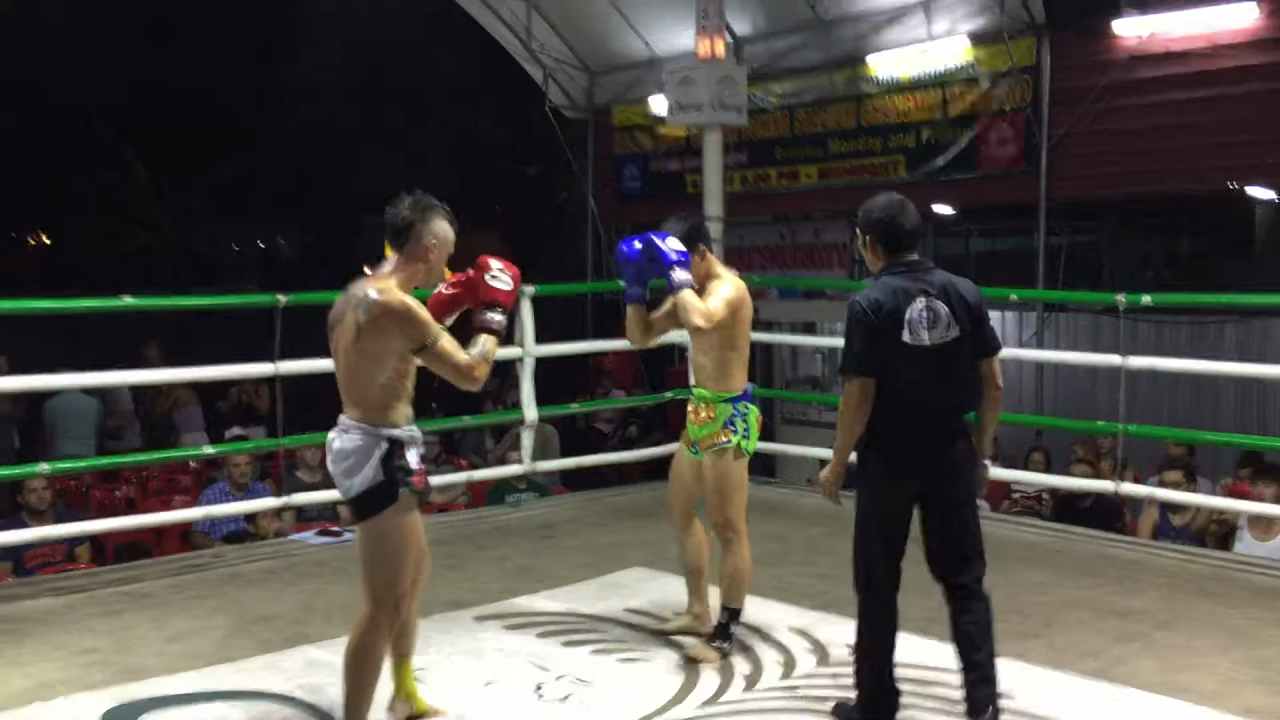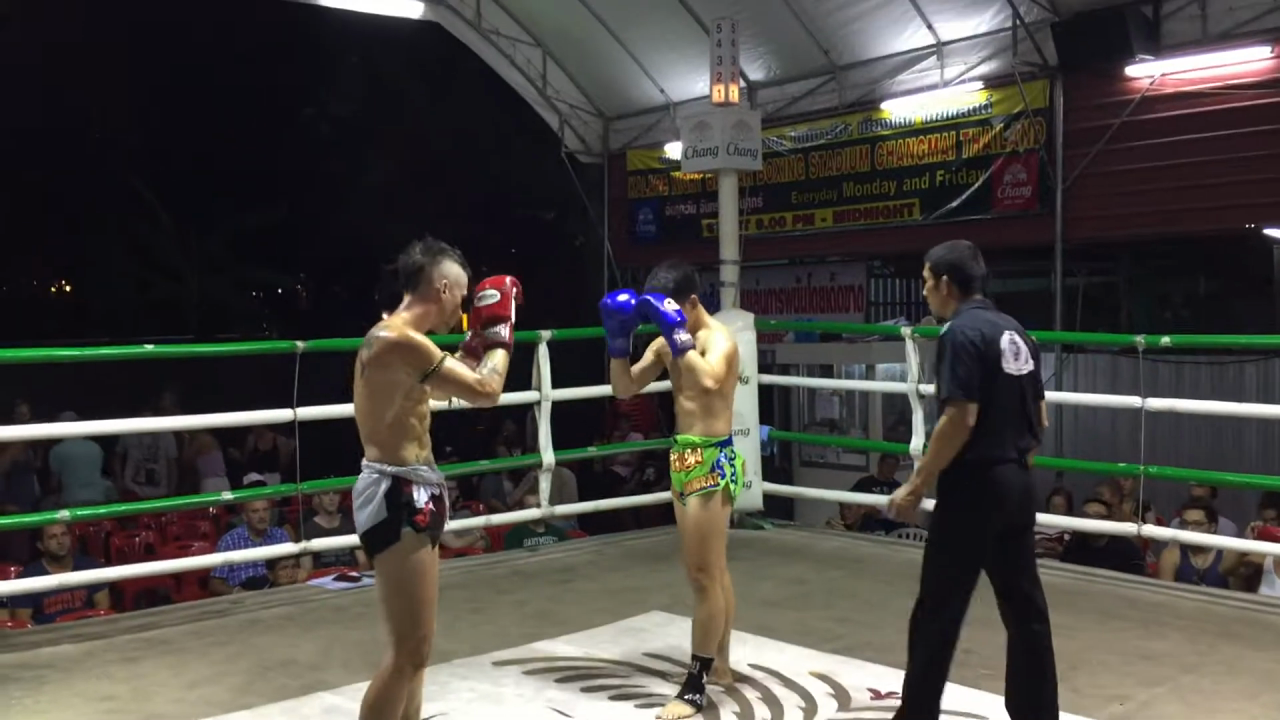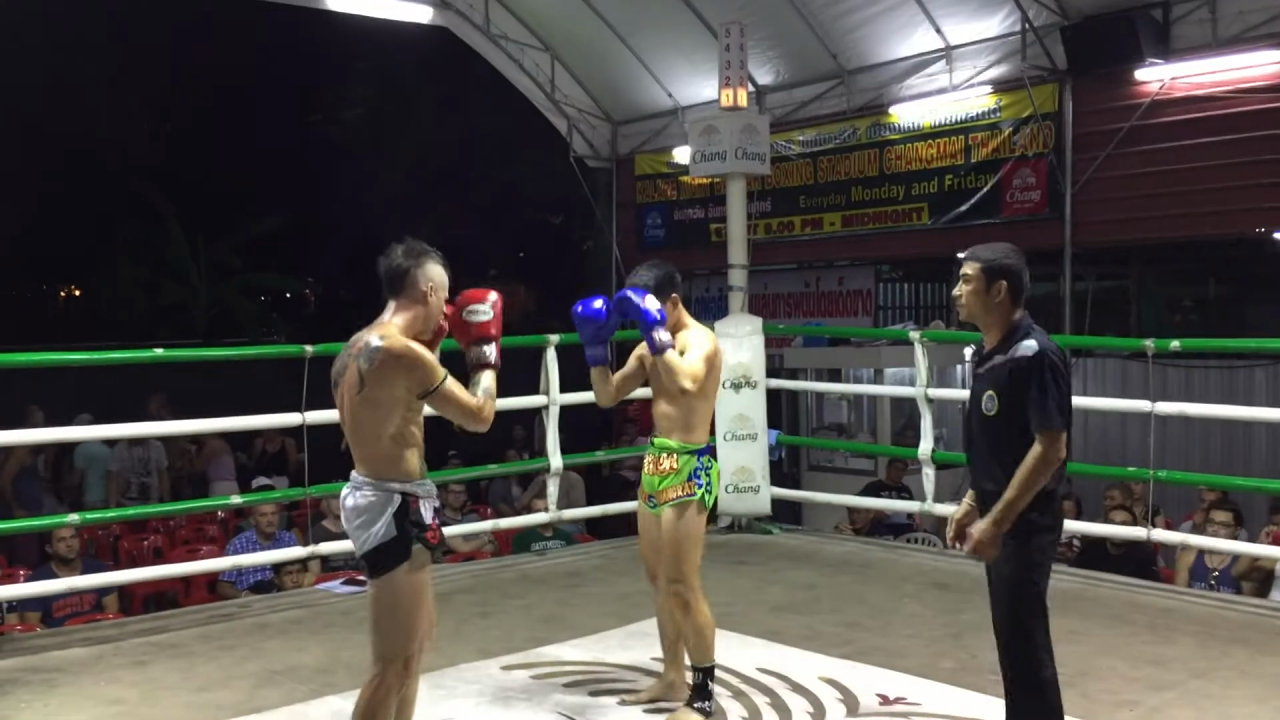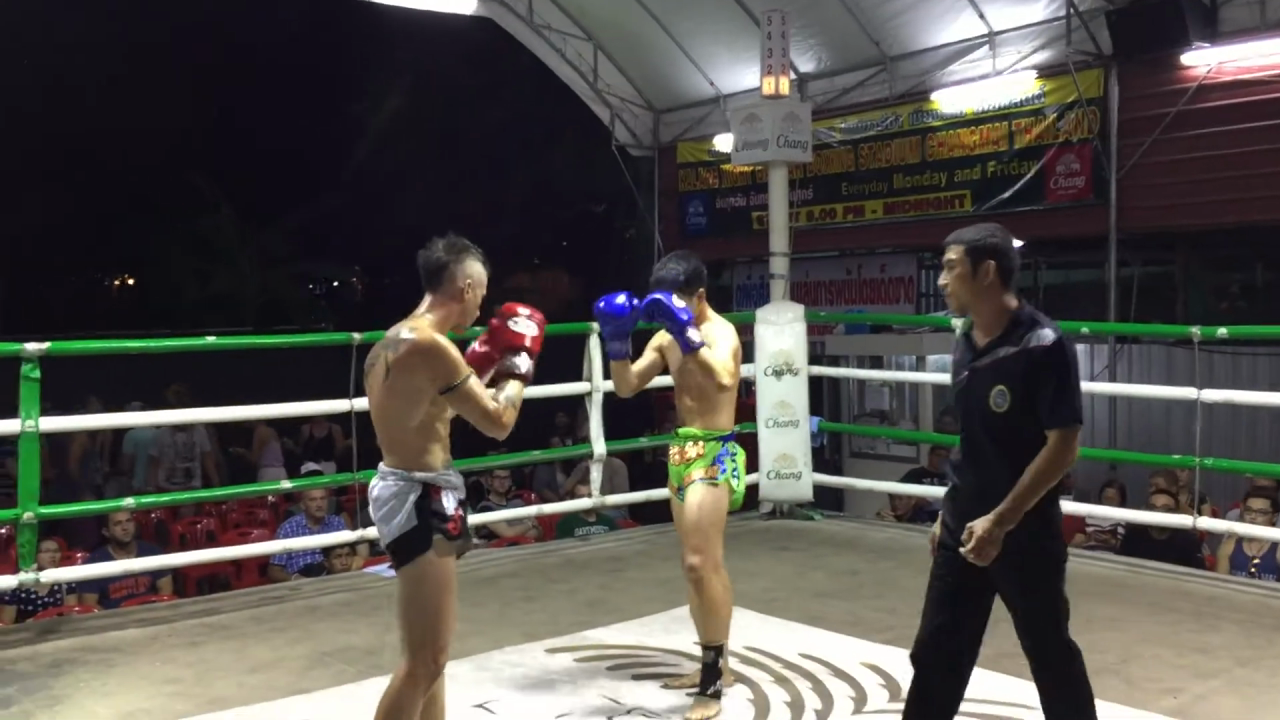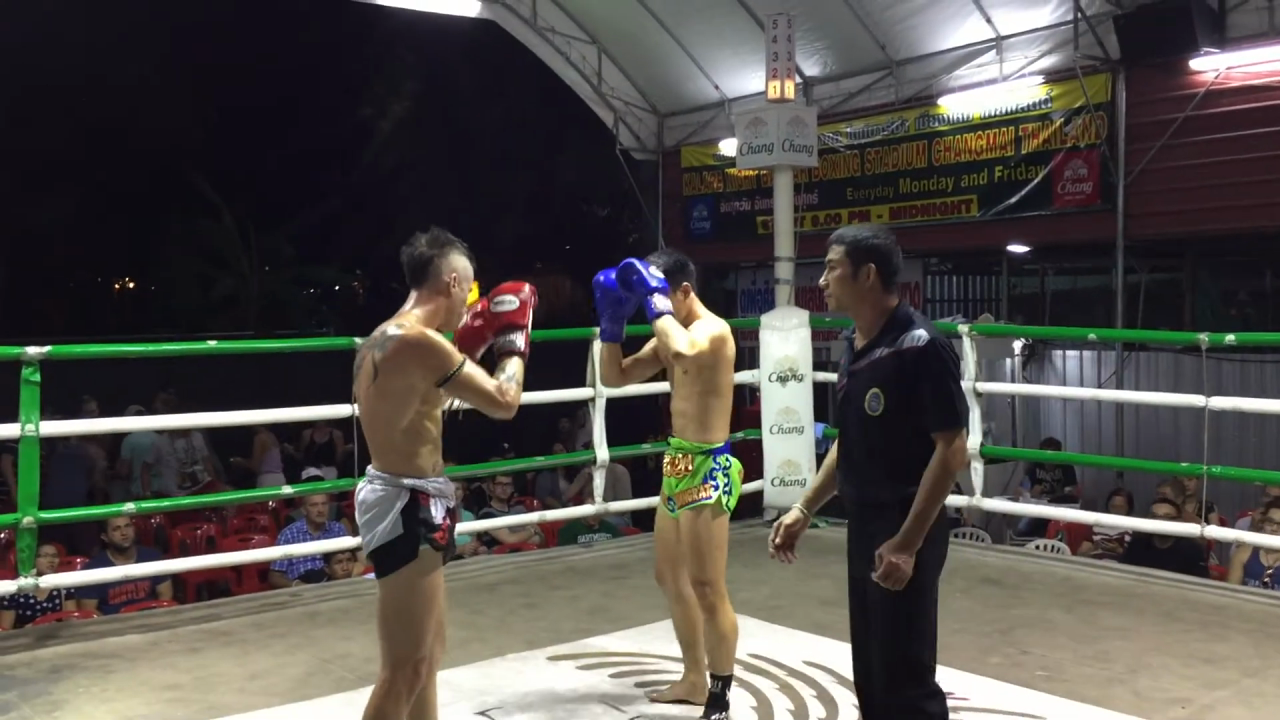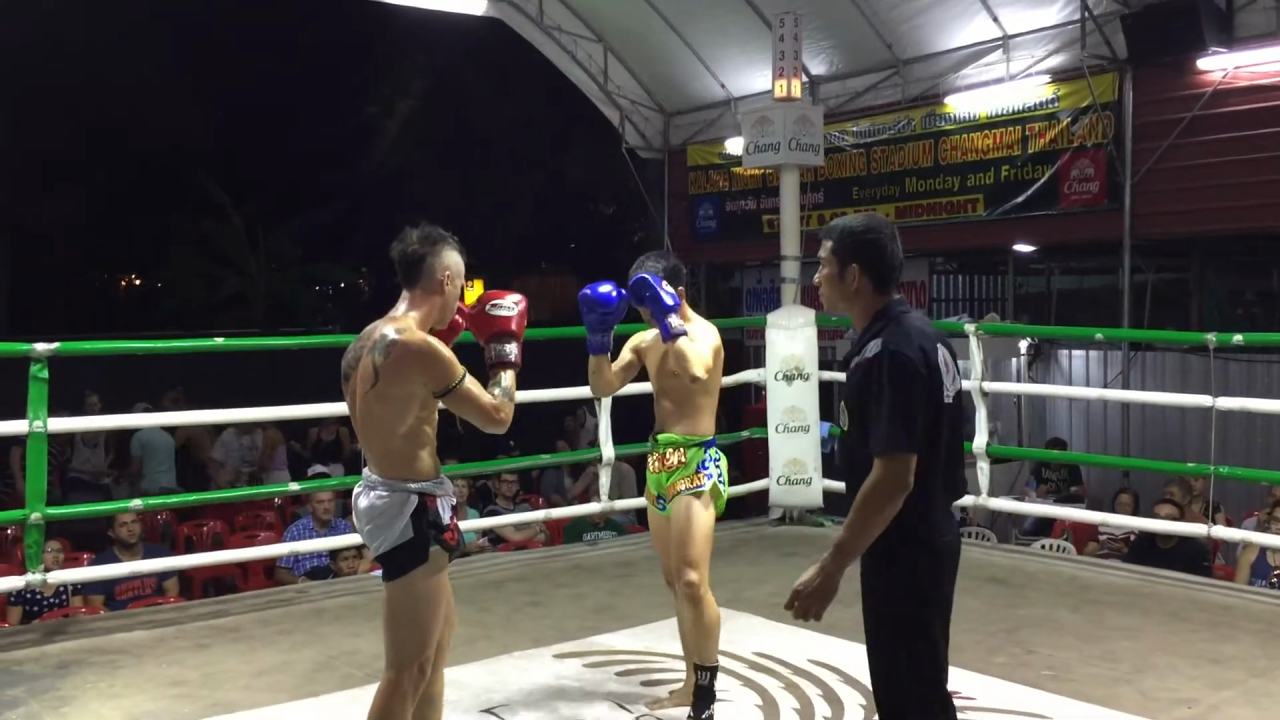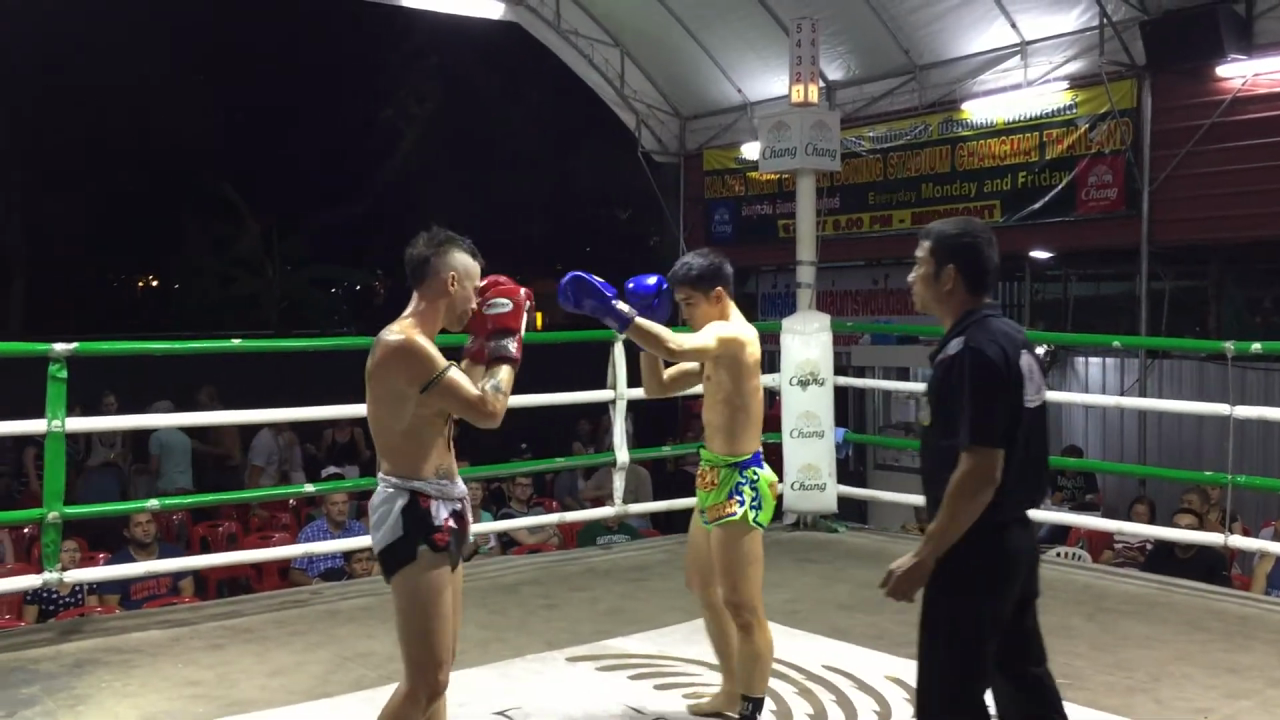
dt=0.7s
person 1, frame 1
left shoulder: (870, 303)
right shoulder: (963, 293)
left elbow: (859, 398)
right elbow: (993, 385)
left wrist: (838, 463)
right wrist: (980, 452)
left hip: (889, 459)
right hip: (950, 454)
left knee: (878, 582)
right knee: (964, 578)
person 1, frame 2
left shoulder: (960, 332)
right shoulder: (1015, 333)
left elbow: (960, 420)
right elbow: (1040, 420)
left wrist: (916, 485)
left hip: (973, 486)
right hip: (1017, 483)
left knee: (937, 611)
right knee: (1026, 609)
person 1, frame 3
left shoulder: (1034, 353)
right shoulder: (988, 350)
left elbow: (1050, 448)
left wrist: (996, 519)
right wrist: (972, 503)
left hip: (1024, 521)
right hip: (998, 514)
left knee: (1021, 643)
right knee: (1025, 632)
person 1, frame 4
left shoulder: (1044, 345)
right shoulder: (966, 344)
left elbow: (1063, 446)
left wrist: (1001, 521)
left hip: (1025, 527)
right hip: (964, 521)
left knee: (1050, 654)
right knee: (936, 654)
person 1, frame 5
left shoulder: (921, 347)
right shoulder: (855, 346)
left elbow: (951, 450)
left wrist: (907, 540)
right wrist: (804, 508)
left hip: (906, 537)
right hip: (866, 530)
right knee: (872, 676)
person 1, frame 6
left shoulder: (889, 353)
right shoulder: (916, 334)
left elbow: (893, 477)
left wrist: (830, 567)
left hip: (904, 548)
right hip: (924, 538)
person 1, frame 7
left shoulder: (971, 352)
right shoulder: (1009, 340)
left elbow: (979, 473)
left wrist: (923, 557)
left hip: (975, 553)
right hip: (1012, 543)
person 2, frame 1
left shoulder: (356, 294)
right shoulder: (397, 307)
right elbow: (472, 375)
left wrist: (447, 309)
right wrist: (494, 314)
left hip: (361, 441)
right hip: (381, 453)
left knee: (414, 571)
right knee: (386, 602)
person 2, frame 2
left shoulder: (388, 338)
right shoulder: (402, 342)
left elbow: (441, 388)
right elbow: (485, 392)
left wrist: (479, 338)
right wrist: (500, 330)
left hip: (407, 493)
right hip: (398, 496)
left knee: (415, 641)
right knee: (411, 649)
person 2, frame 3
left shoulder: (359, 346)
right shoulder: (402, 353)
right elbow: (479, 416)
right wrist: (484, 342)
left hip: (376, 499)
right hip: (394, 509)
left knee: (418, 632)
right knee: (394, 662)
person 2, frame 4
left shoulder: (395, 340)
right shoulder: (429, 345)
right elbow: (498, 422)
left wrist: (480, 361)
right wrist: (519, 357)
left hip: (409, 491)
right hip: (421, 499)
left knee: (433, 643)
right knee: (425, 659)
person 2, frame 5
left shoulder: (383, 338)
right shoulder: (417, 341)
right elbow: (504, 401)
left wrist: (472, 342)
right wrist: (512, 335)
left hip: (401, 498)
right hip: (408, 506)
left knee: (428, 650)
right knee: (404, 668)
person 2, frame 6
left shoulder: (369, 339)
right shoulder: (418, 347)
right elbow: (497, 416)
right wrist: (504, 343)
left hip: (386, 494)
right hip: (411, 507)
left knee: (438, 633)
right knee: (409, 668)
person 2, frame 7
left shoulder: (410, 343)
right shoulder: (407, 347)
left elbow: (465, 386)
right elbow: (487, 410)
left wrist: (484, 329)
right wrist: (505, 338)
left hip: (433, 509)
right hip: (416, 515)
left knee: (438, 663)
right knee: (426, 678)
person 3, frame 1
left shoulder: (729, 289)
right shoulder: (689, 291)
left elbow: (700, 322)
right elbow: (639, 336)
left wrist: (676, 273)
right wrist: (634, 285)
left hip: (727, 416)
right hip: (699, 413)
left knee: (728, 529)
right knee: (679, 511)
left ankle: (724, 633)
right ankle: (698, 610)
person 3, frame 2
left shoulder: (719, 339)
right shoulder: (666, 344)
left elbow: (709, 384)
right elbow: (624, 388)
left wrist: (677, 334)
right wrist: (618, 339)
left hip: (712, 462)
right hip: (683, 459)
left knee: (702, 575)
right knee: (713, 569)
right ankle: (718, 663)
person 3, frame 3
left shoulder: (699, 340)
right shoulder: (647, 348)
left elbow: (689, 386)
right elbow: (607, 397)
left wrist: (659, 334)
right wrist: (595, 344)
left hip: (687, 469)
right hip: (655, 465)
left knee: (683, 588)
right knee: (659, 580)
right ankle: (673, 679)
person 3, frame 4
left shoulder: (720, 332)
right shoulder: (665, 339)
left elbow: (724, 381)
right elbow: (625, 388)
left wrist: (687, 330)
right wrist: (617, 341)
left hip: (714, 455)
right hip: (681, 454)
left knee: (698, 564)
right knee: (706, 566)
right ankle: (715, 666)
person 3, frame 5
left shoulder: (712, 329)
right shoulder: (669, 336)
left elbow: (681, 352)
right elbow: (613, 378)
left wrist: (655, 299)
right wrist: (611, 323)
left hip: (706, 469)
right hip: (677, 465)
left knee: (707, 589)
right knee: (669, 578)
right ankle: (695, 679)
person 3, frame 6
left shoulder: (703, 333)
right shoulder: (643, 341)
left elbow: (697, 373)
right elbow: (602, 387)
left wrist: (669, 317)
right wrist: (598, 334)
left hip: (696, 463)
right hip: (659, 462)
left knee: (692, 580)
right knee: (674, 581)
person 3, frame 7
left shoulder: (732, 336)
right shoulder: (716, 342)
left elbow: (673, 345)
right elbow: (658, 385)
left wrist: (612, 309)
right wrist: (644, 320)
left hip: (737, 481)
right hip: (717, 477)
left knee: (743, 610)
right knee: (702, 585)
